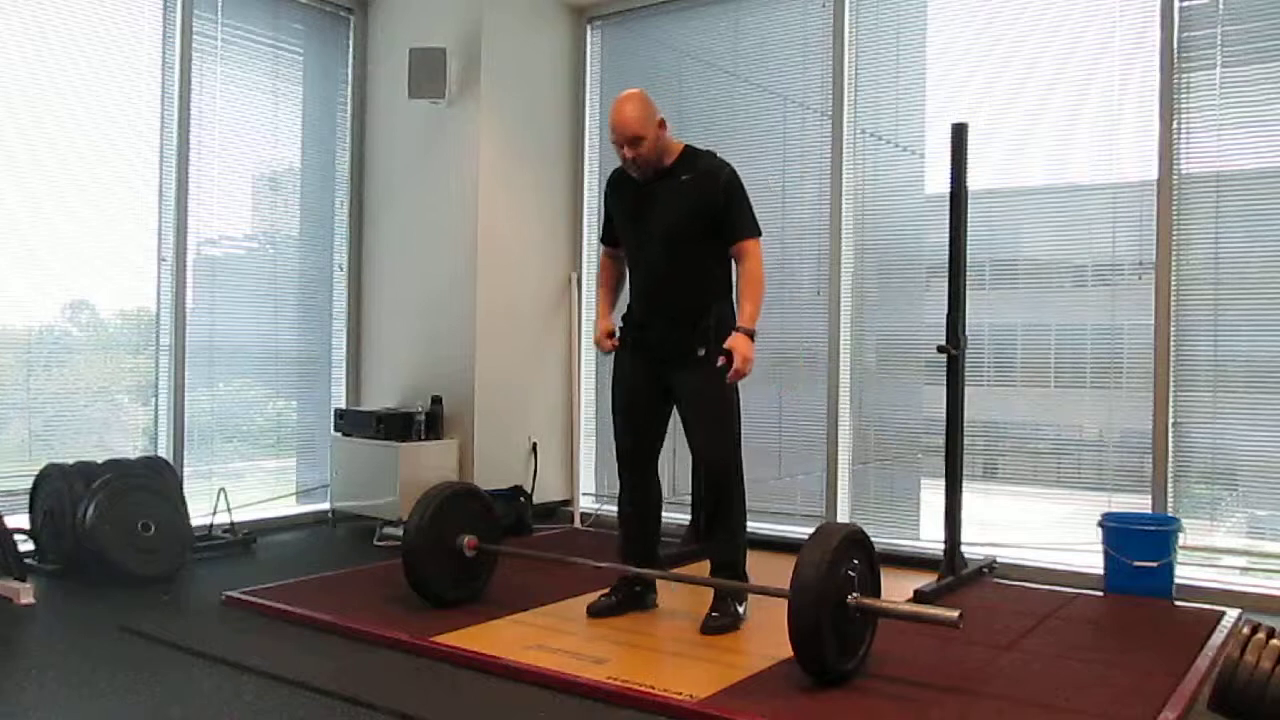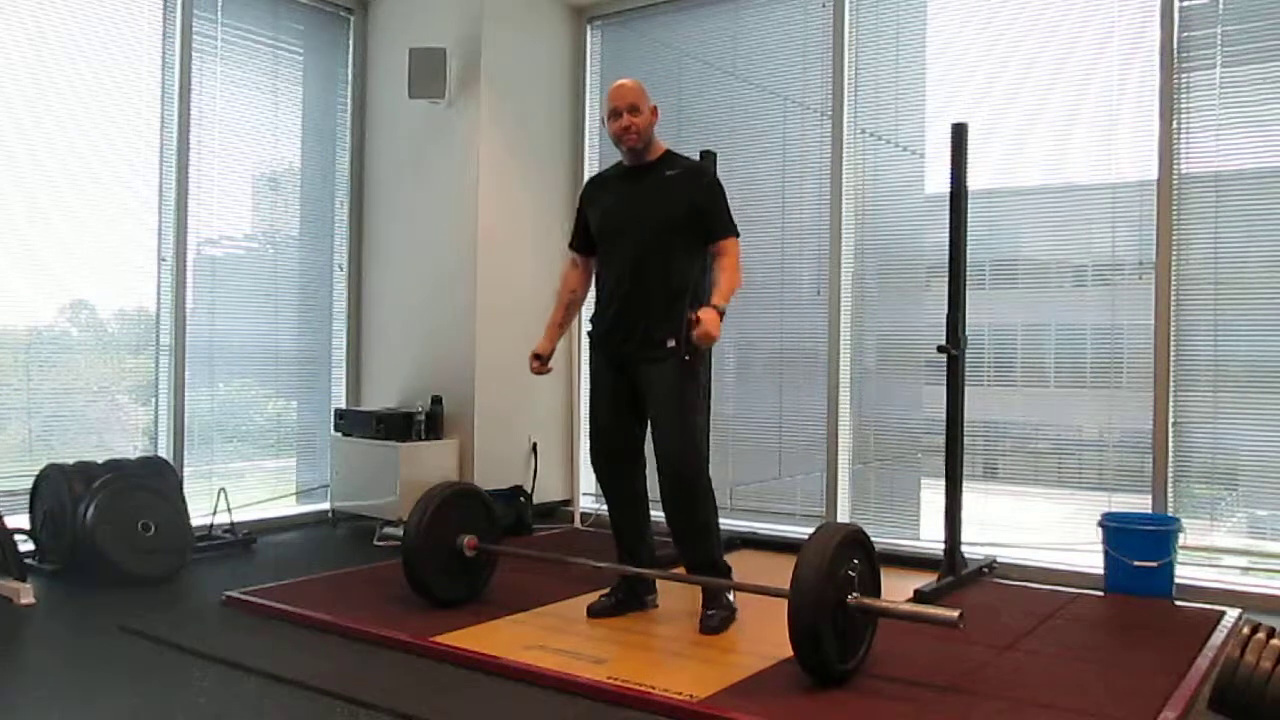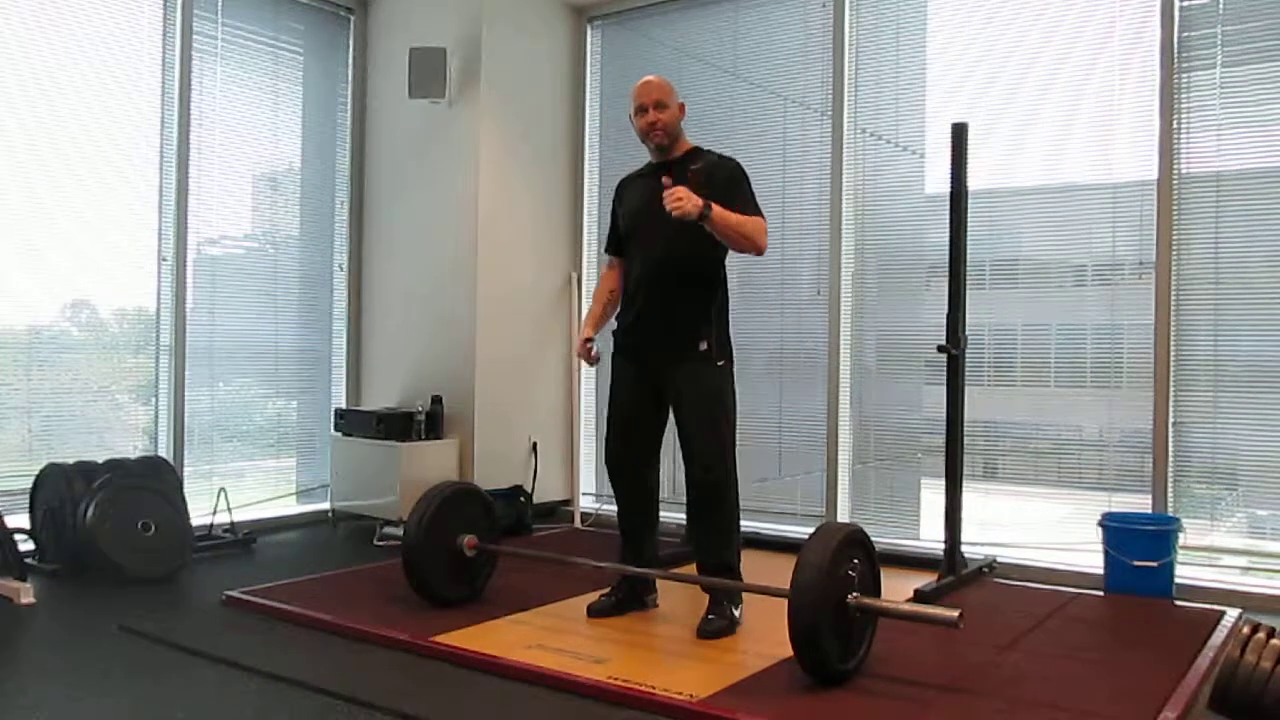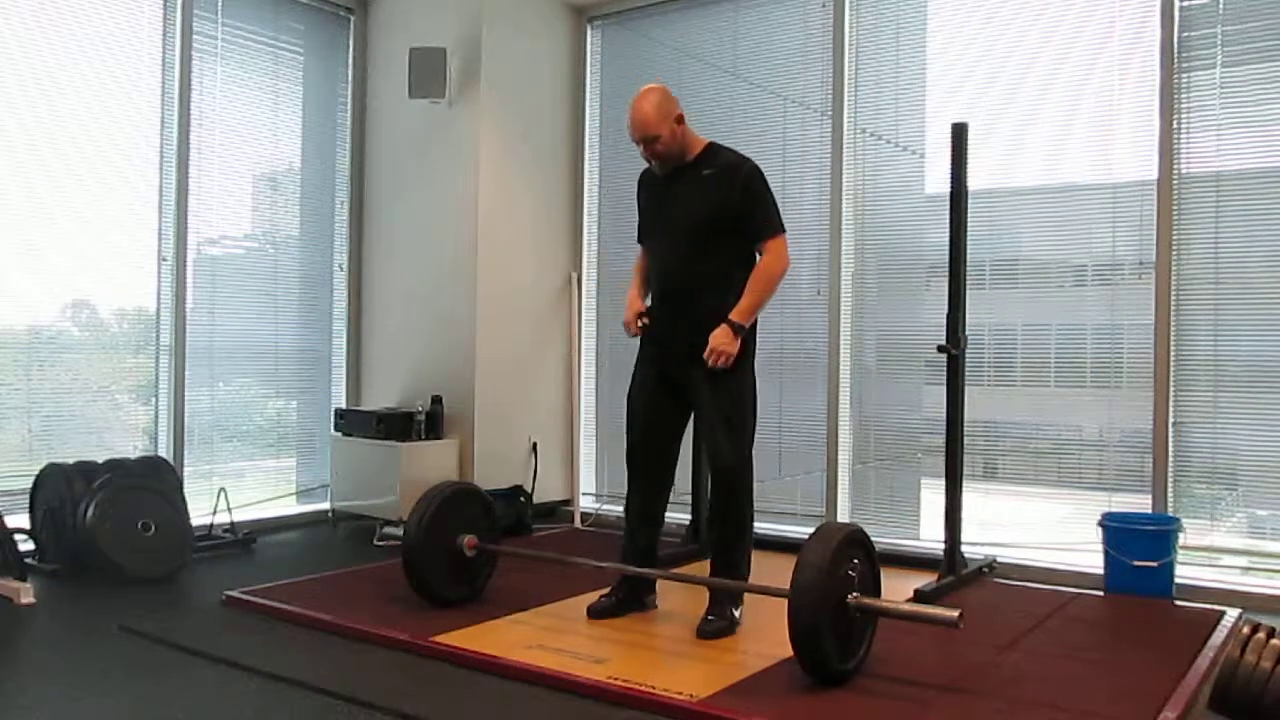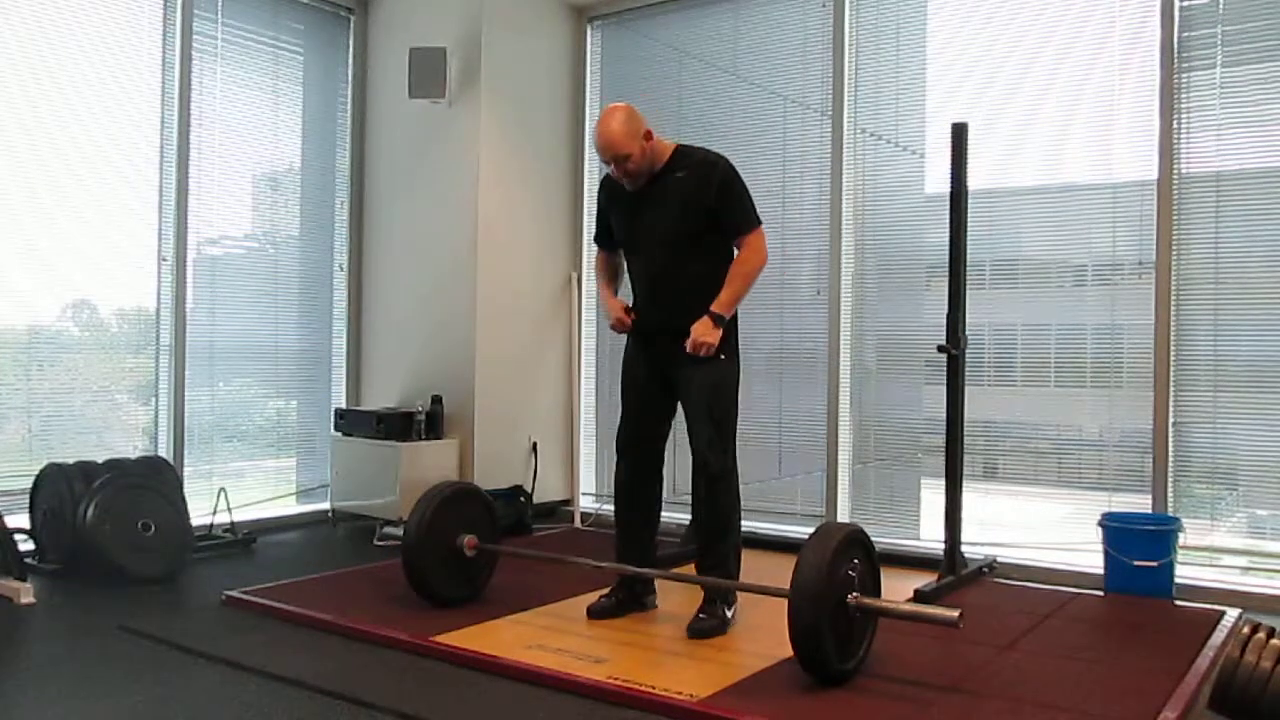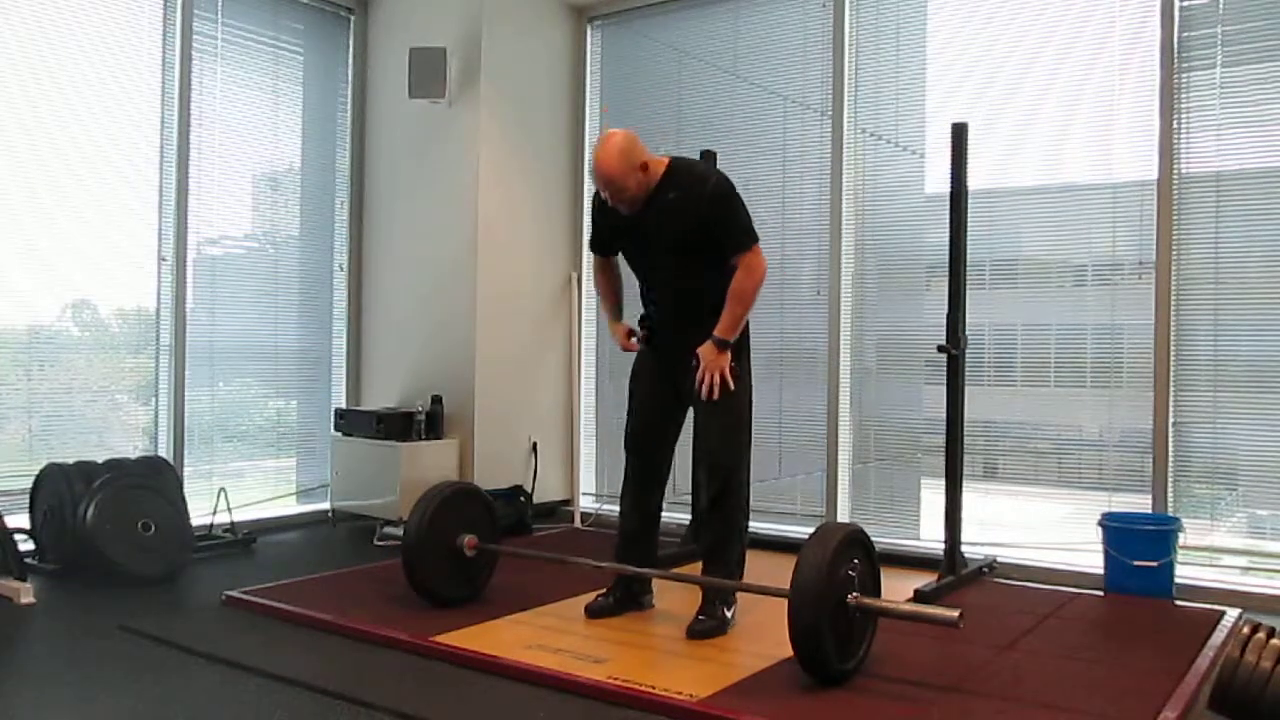
dt=0.5s
person 1, frame 1
left shoulder: (713, 177)
right shoulder: (618, 184)
left elbow: (749, 256)
left wrist: (744, 329)
right wrist: (604, 314)
left hip: (702, 349)
right hip: (639, 347)
left knee: (716, 464)
right knee: (633, 458)
left ankle: (730, 588)
right ankle: (638, 579)
person 1, frame 2
left shoulder: (693, 179)
right shoulder: (598, 189)
left elbow: (726, 254)
right elbow: (579, 267)
left wrist: (715, 307)
right wrist: (550, 335)
left hip: (673, 348)
right hip: (611, 349)
left knee: (680, 460)
right knee: (615, 463)
left ankle: (714, 582)
right ankle: (637, 579)
person 1, frame 3
left shoulder: (718, 171)
right shoulder: (628, 187)
left elbow: (757, 236)
right elbow: (614, 266)
left wrist: (701, 209)
right wrist: (593, 323)
left hip: (698, 347)
right hip: (636, 348)
left knee: (709, 466)
right knee: (627, 463)
left ankle: (723, 592)
right ankle: (636, 580)
person 1, frame 4
left shoulder: (736, 174)
right shoulder: (649, 182)
left elbow: (775, 255)
left wrist: (735, 324)
right wrist: (636, 294)
left hip: (718, 349)
right hip: (660, 346)
left knee: (728, 468)
right knee: (645, 461)
left ankle: (727, 594)
right ankle: (636, 581)
person 1, frame 5
left shoulder: (709, 173)
right shoulder: (613, 187)
left elbow: (753, 249)
right elbow: (606, 253)
left wrist: (715, 317)
right wrist: (609, 296)
left hip: (704, 341)
right hip: (645, 342)
left knee: (712, 463)
right knee: (635, 460)
left ankle: (719, 593)
right ankle: (635, 582)
person 1, frame 6
left shoulder: (706, 188)
right shoulder: (608, 201)
left elbow: (751, 265)
right elbow: (604, 261)
left wrist: (721, 342)
right wrist: (614, 320)
left hip: (714, 348)
right hip: (658, 345)
left knee: (721, 467)
right knee: (642, 458)
left ankle: (719, 596)
right ankle: (632, 582)
